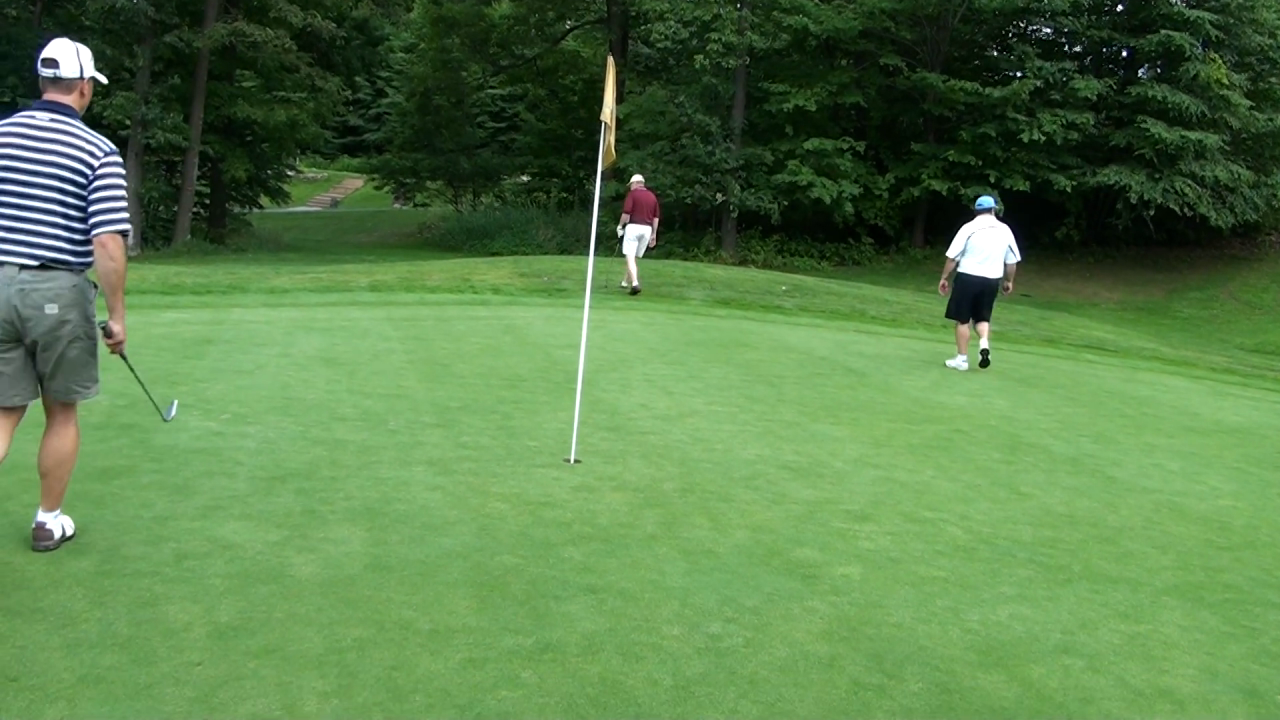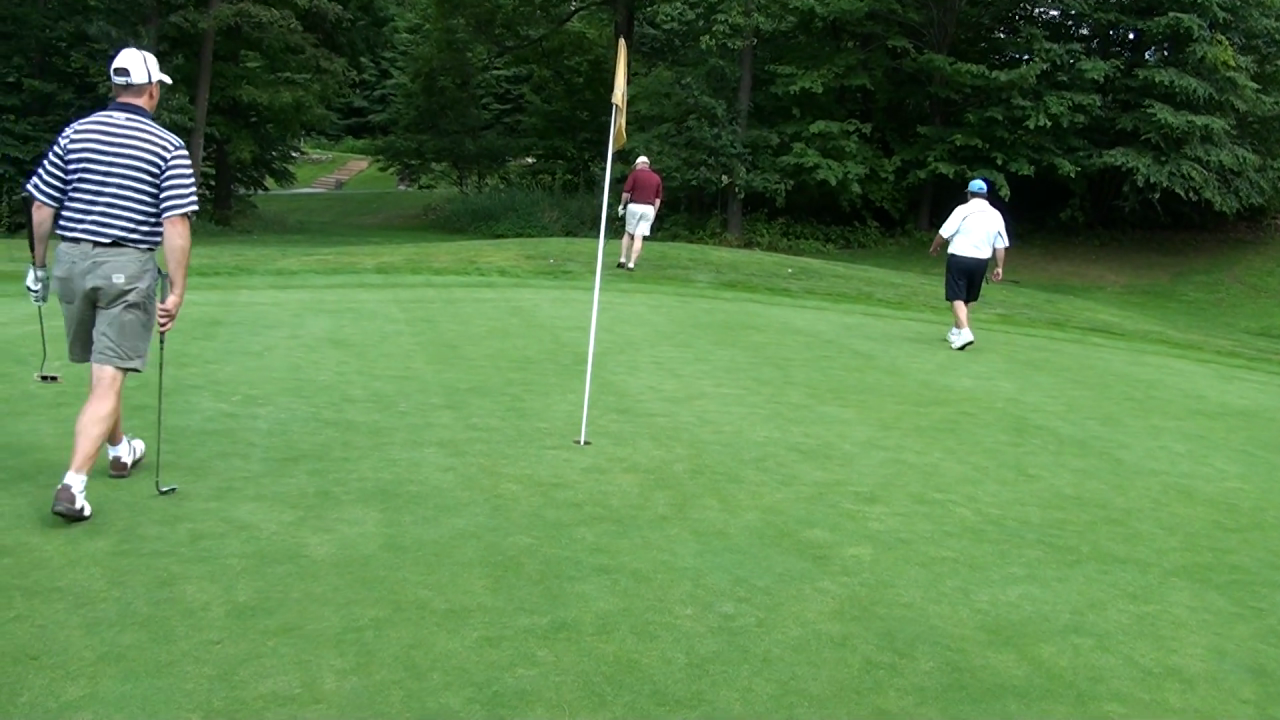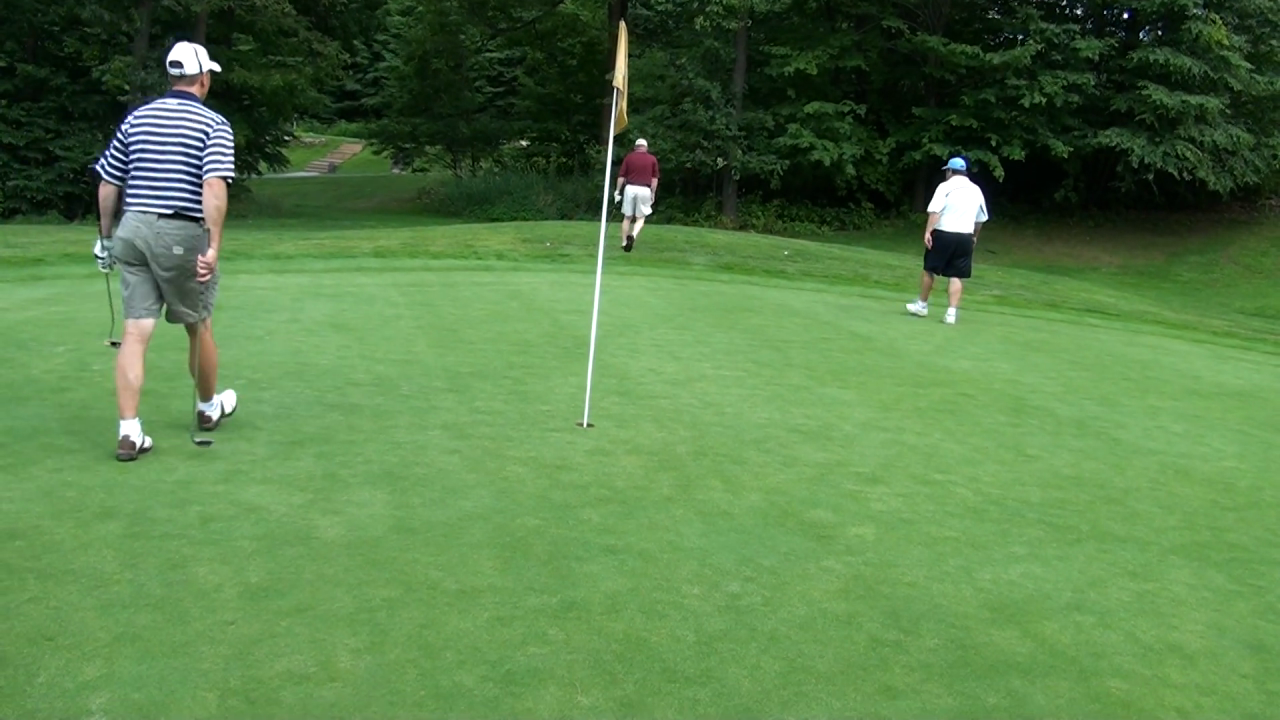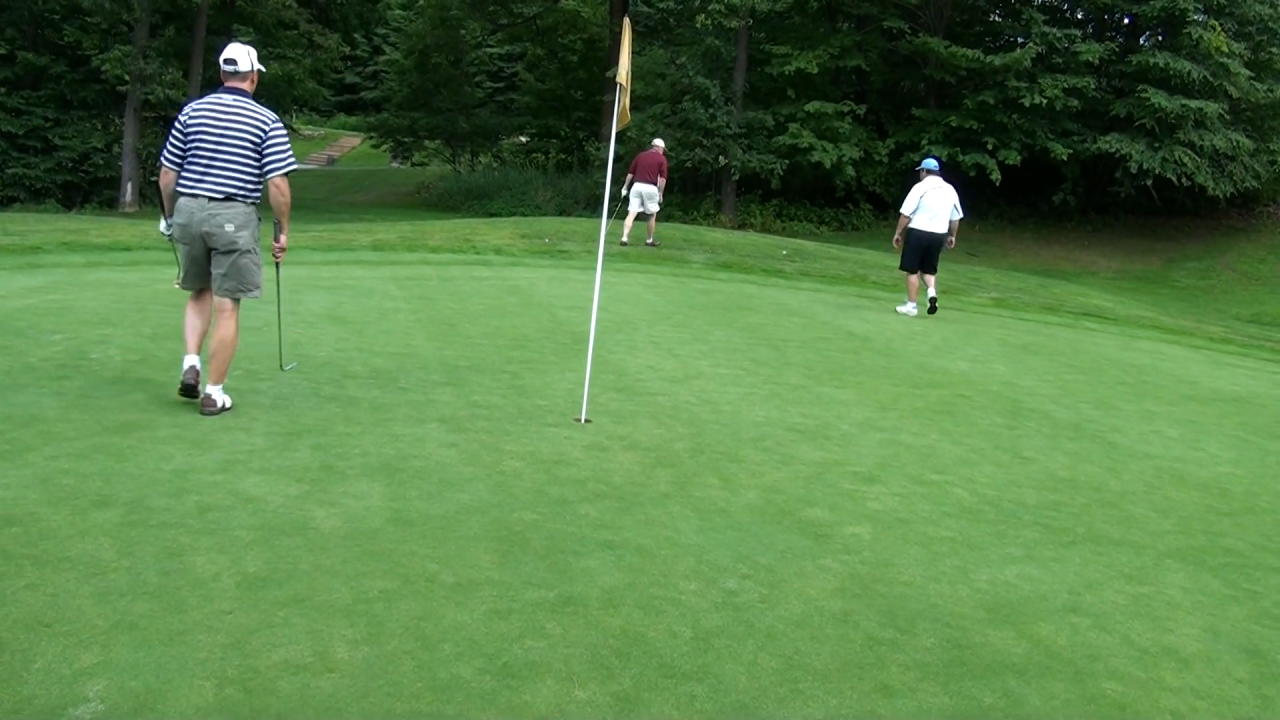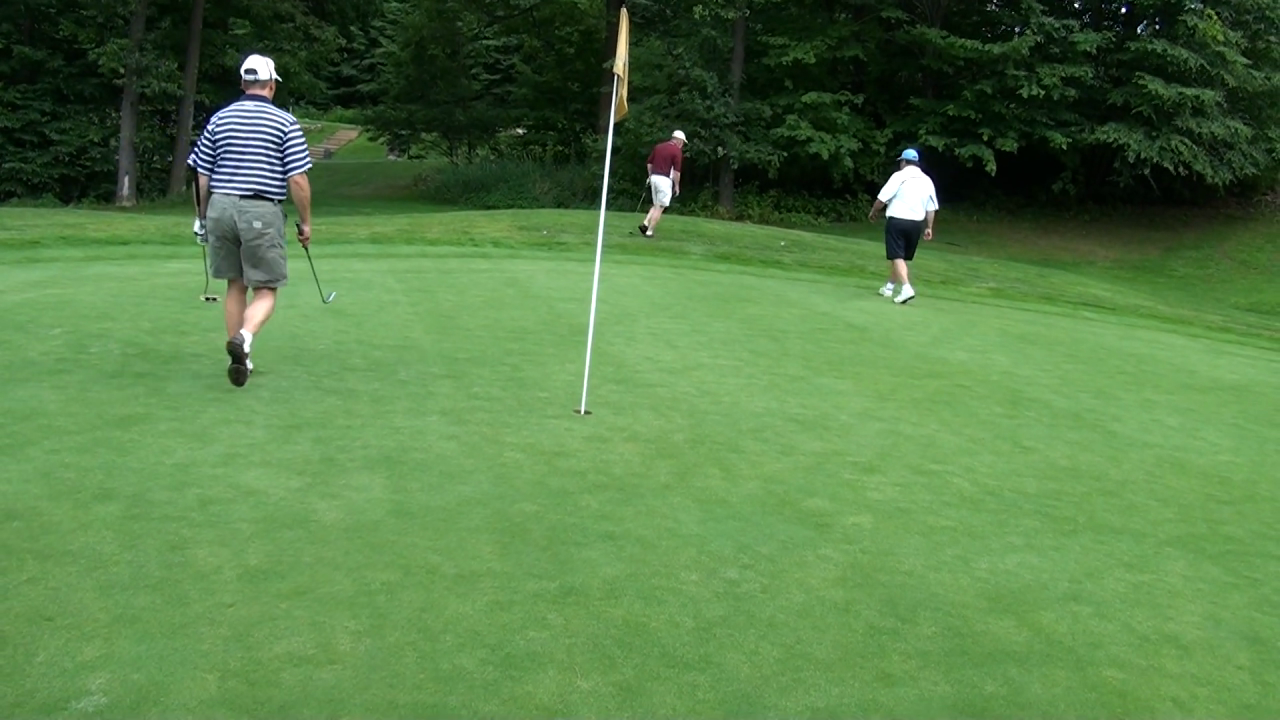
dt=0.4s
person 1, frame 1
right shoulder: (98, 150)
right elbow: (109, 242)
right wrist: (118, 314)
right hip: (58, 294)
right knee: (61, 413)
right ankle: (49, 520)
person 1, frame 2
left shoulder: (75, 132)
right shoulder: (169, 145)
left elbow: (42, 206)
right elbow: (176, 224)
left wrist: (37, 265)
right wrist: (177, 291)
left hip: (73, 263)
right hip: (128, 268)
left knee: (104, 367)
right knee: (109, 384)
left ankle: (118, 450)
right ankle: (71, 486)
person 1, frame 3
left shoulder: (136, 118)
right shoulder: (214, 124)
left elbow: (108, 185)
right elbow: (214, 187)
left wrist: (105, 236)
right wrist: (214, 247)
left hip: (134, 232)
right hip: (182, 236)
left knee: (136, 335)
right knee: (198, 327)
left ankle: (129, 431)
right ankle: (211, 405)
person 1, frame 4
left shoulder: (192, 111)
right shoulder: (267, 120)
left elbow: (168, 171)
right elbow: (278, 183)
left wrist: (168, 215)
right wrist: (283, 231)
left hip: (190, 213)
right hip: (234, 219)
left knee: (199, 296)
right knee: (226, 308)
left ankle: (191, 365)
right ankle: (213, 392)
person 1, frame 5
left shoulder: (219, 119)
right shoulder: (286, 122)
left elbow: (202, 176)
right elbow: (298, 179)
left wrist: (201, 218)
right wrist: (306, 221)
left hip: (222, 210)
right hip: (262, 214)
left knee: (236, 288)
right knee: (265, 293)
left ankle: (237, 359)
right ankle: (242, 338)
person 2, frame 1
left shoulder: (969, 228)
right shoulder: (1005, 231)
left elbow: (952, 257)
right elbow: (1012, 261)
left wrist: (944, 278)
right wrist: (1008, 281)
left hip: (968, 279)
right hip: (991, 281)
left knee: (962, 320)
right knee: (982, 319)
left ankle: (962, 359)
right ankle: (984, 343)
person 2, frame 2
left shoulder: (962, 210)
right shoulder: (996, 215)
left elbow: (944, 234)
right elbow: (1000, 246)
left wrist: (933, 247)
right wrist: (999, 267)
left hip: (959, 260)
right hip: (980, 262)
left knee: (957, 299)
right knee: (966, 299)
left ankle: (965, 332)
right ankle: (956, 332)
person 2, frame 3
left shoulder: (946, 187)
right shoulder: (976, 191)
left elbow: (935, 211)
right elbow: (981, 218)
left wrist: (928, 232)
right wrist: (974, 236)
left hip: (943, 235)
right hip: (965, 238)
left knee: (929, 270)
right knee: (957, 276)
left ankle: (922, 305)
right ankle: (952, 312)
person 2, frame 4
left shoulder: (920, 188)
right shoulder: (950, 190)
left elbow: (905, 213)
right elbow: (955, 217)
left wrist: (898, 233)
right wrist: (952, 236)
left hip: (918, 233)
right hip: (938, 236)
left knee: (912, 270)
right knee: (929, 270)
left ankle: (911, 305)
right ankle: (931, 292)
person 2, frame 5
left shoulder: (899, 176)
right shoulder: (927, 181)
left elbow: (882, 199)
right elbow: (931, 208)
left wrist: (873, 212)
right wrist: (929, 228)
left hip: (897, 221)
right hip: (916, 224)
left knee: (896, 257)
right knee: (902, 257)
left ankle: (907, 288)
right ankle: (890, 286)
